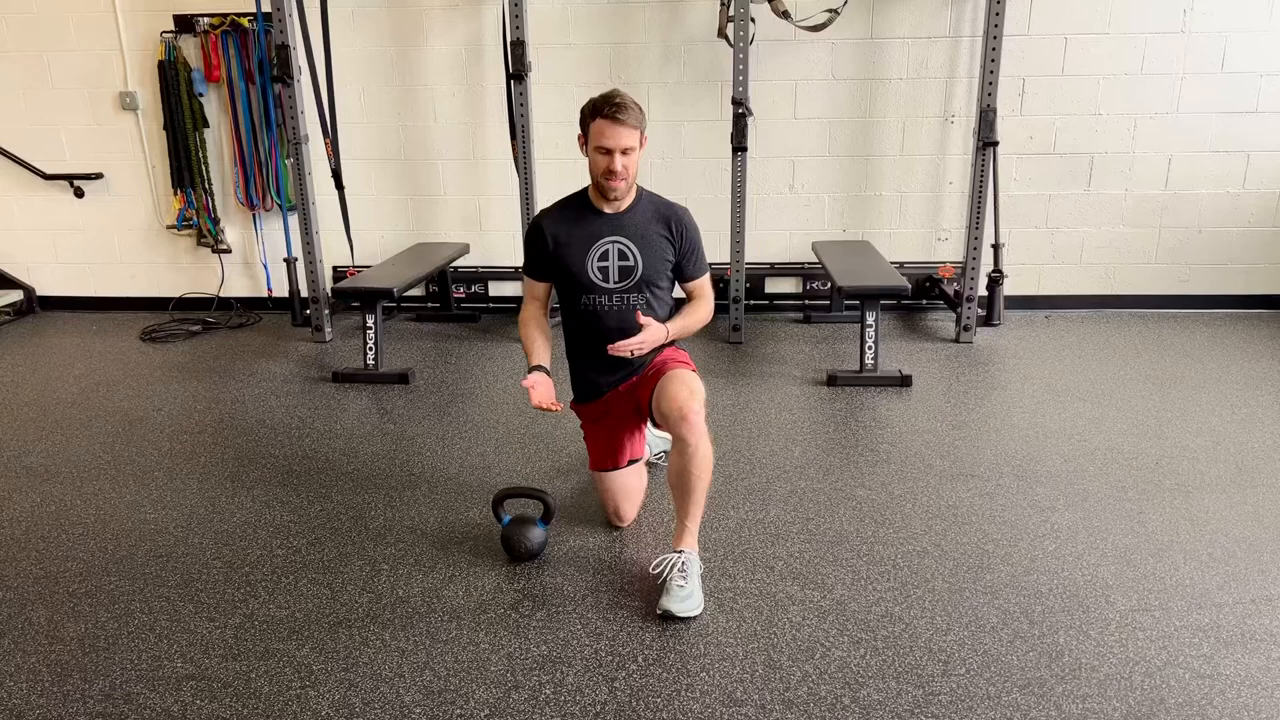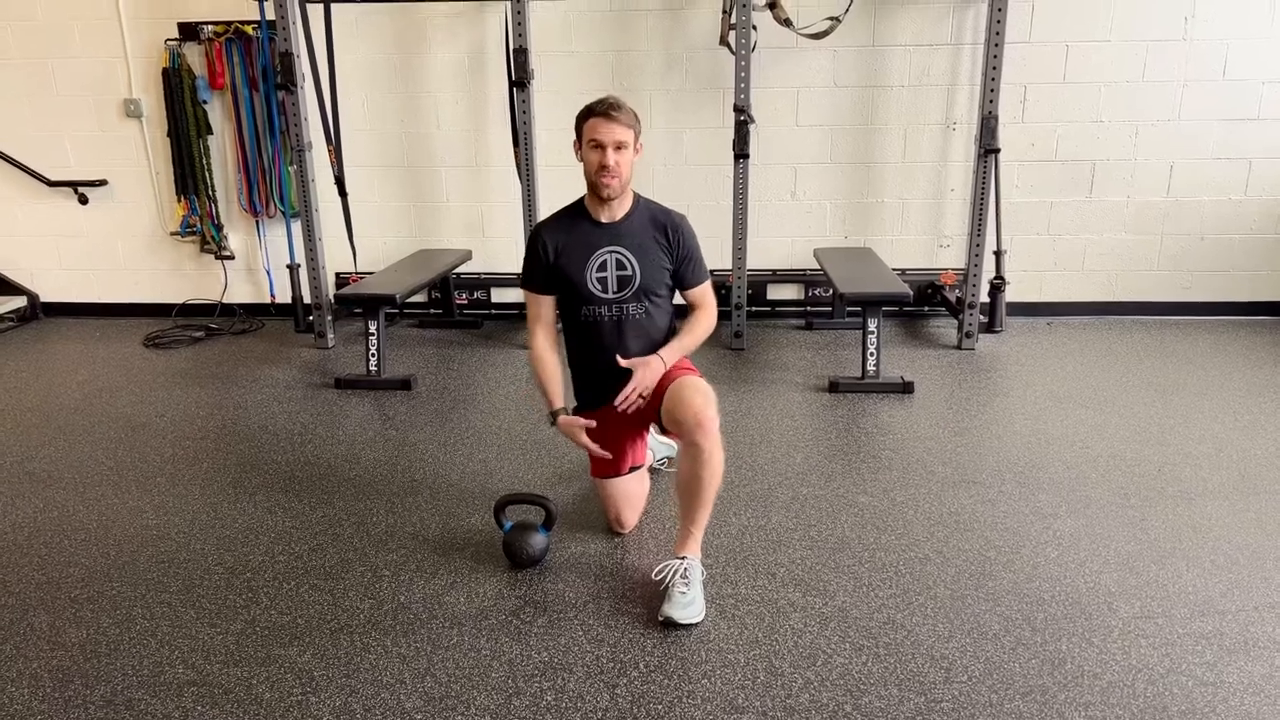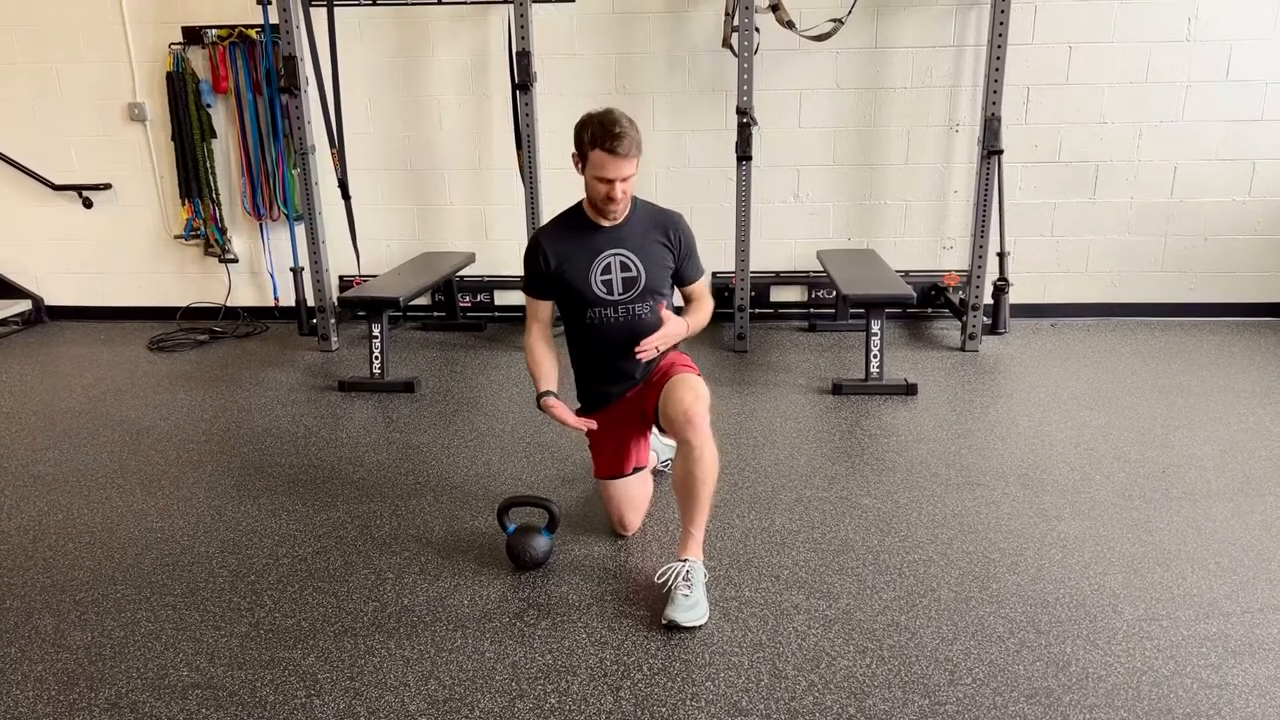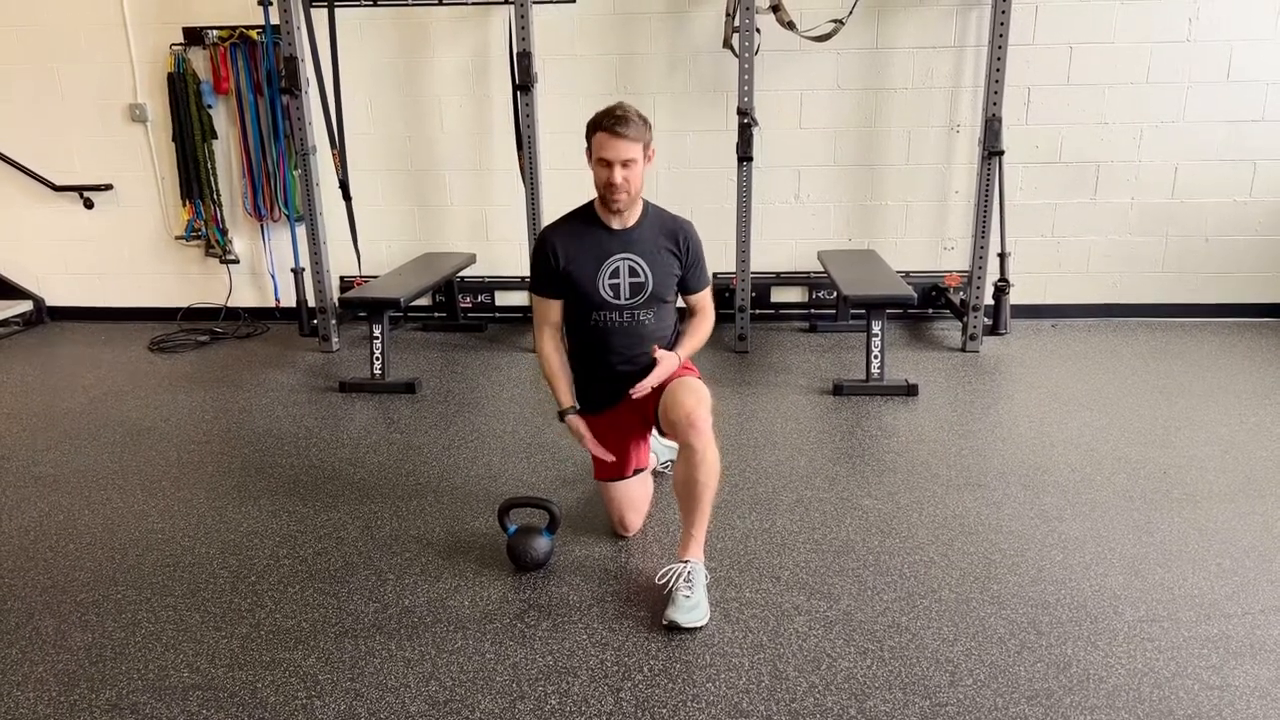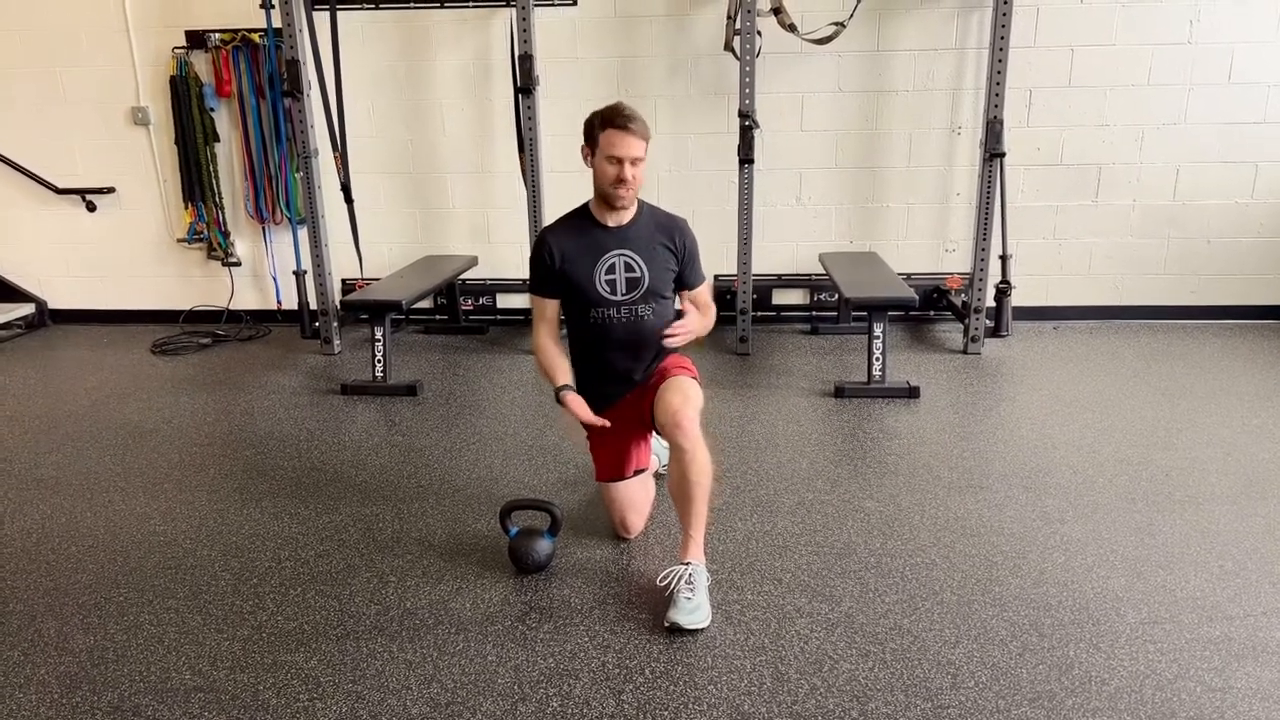
dt=1s
person 1, frame 1
left shoulder: (673, 220)
right shoulder: (551, 226)
left elbow: (703, 301)
right elbow: (535, 304)
left wrist: (663, 331)
right wrist: (538, 368)
left hip: (659, 361)
right hip: (596, 384)
left knee: (687, 415)
right knee: (621, 515)
left ankle: (686, 552)
right ankle: (645, 442)
person 1, frame 2
left shoulder: (670, 227)
right shoulder: (550, 237)
left elbow: (705, 310)
right elbow: (541, 331)
left wrist: (661, 360)
right wrist: (559, 411)
left hip: (661, 371)
right hip: (599, 393)
left knee: (702, 422)
right knee: (623, 521)
left ankle: (688, 558)
right ankle: (648, 446)
person 1, frame 3
left shoulder: (668, 227)
right shoulder: (550, 243)
left elbow: (702, 301)
right elbow: (539, 326)
left wrist: (681, 327)
right wrist: (546, 392)
left hip: (663, 367)
right hip: (603, 394)
left knee: (691, 418)
right knee: (626, 524)
left ankle: (690, 561)
right ankle: (651, 448)
person 1, frame 4
left shoulder: (677, 234)
right shoulder: (557, 241)
left elbow: (703, 312)
right elbow: (548, 333)
left wrist: (675, 356)
right wrist: (569, 412)
left hip: (664, 374)
right hip: (602, 395)
left knee: (694, 420)
right knee: (626, 525)
left ankle: (691, 562)
right ankle: (649, 450)
person 1, frame 5
left shoulder: (672, 230)
right shoulder: (555, 242)
left elbow: (701, 302)
right elbow: (545, 330)
left wrist: (698, 320)
right wrist: (565, 390)
left hip: (663, 369)
right hip: (603, 393)
left knee: (681, 421)
right knee: (628, 526)
left ankle: (693, 564)
right ankle: (647, 452)
